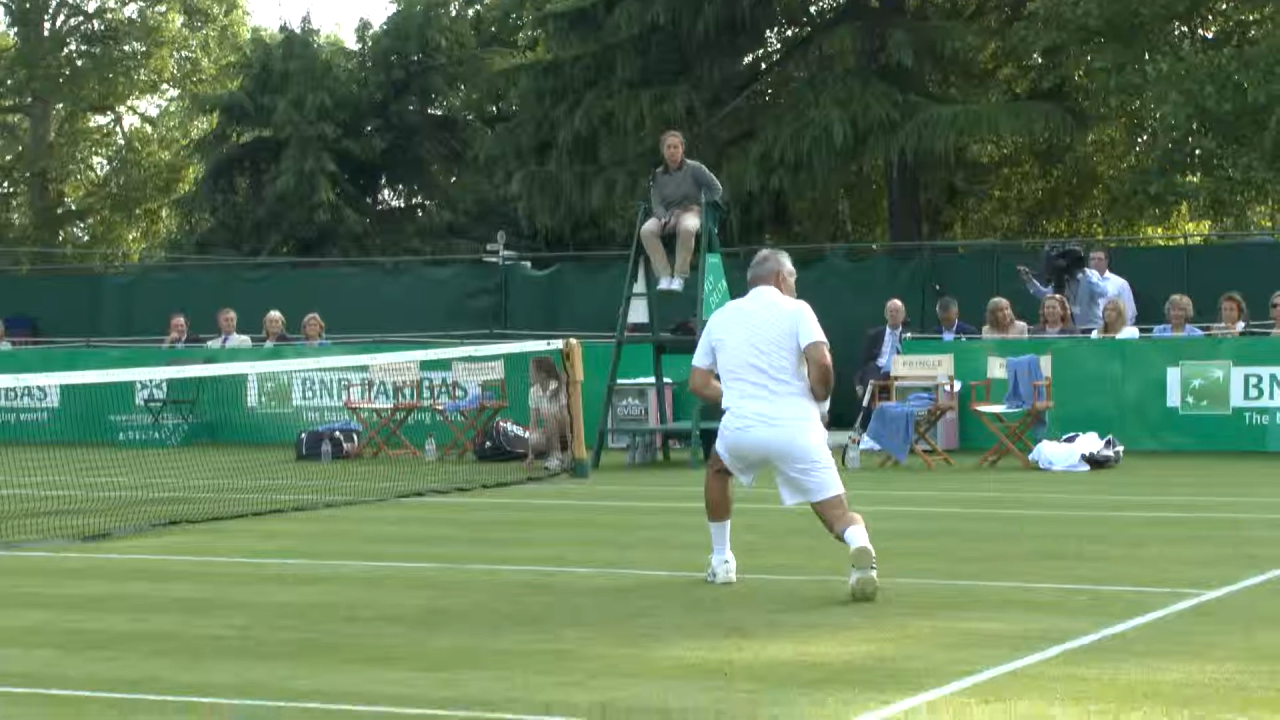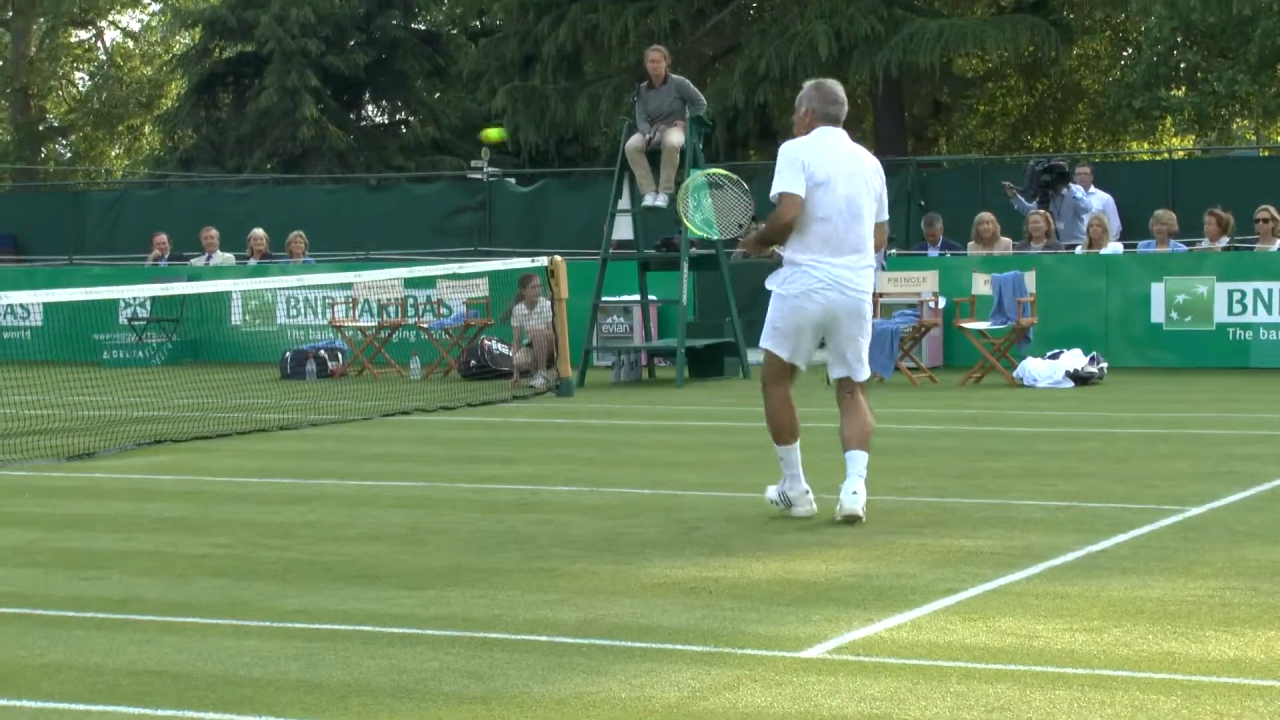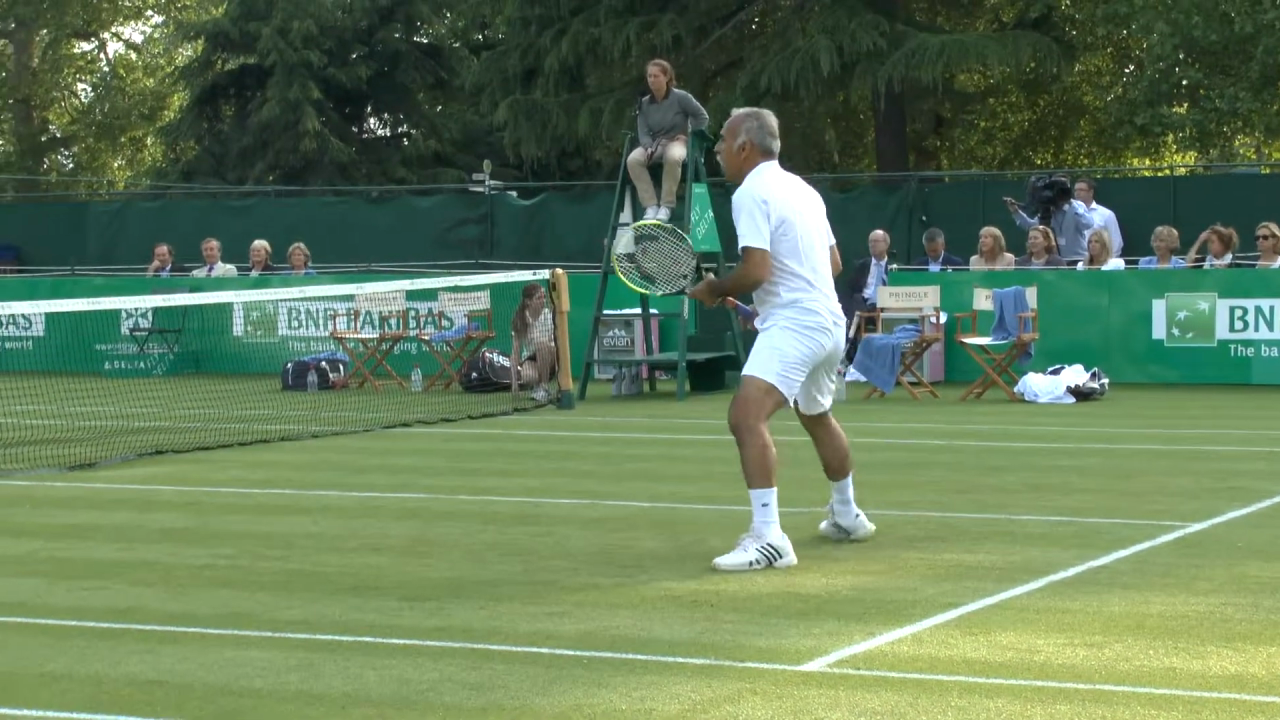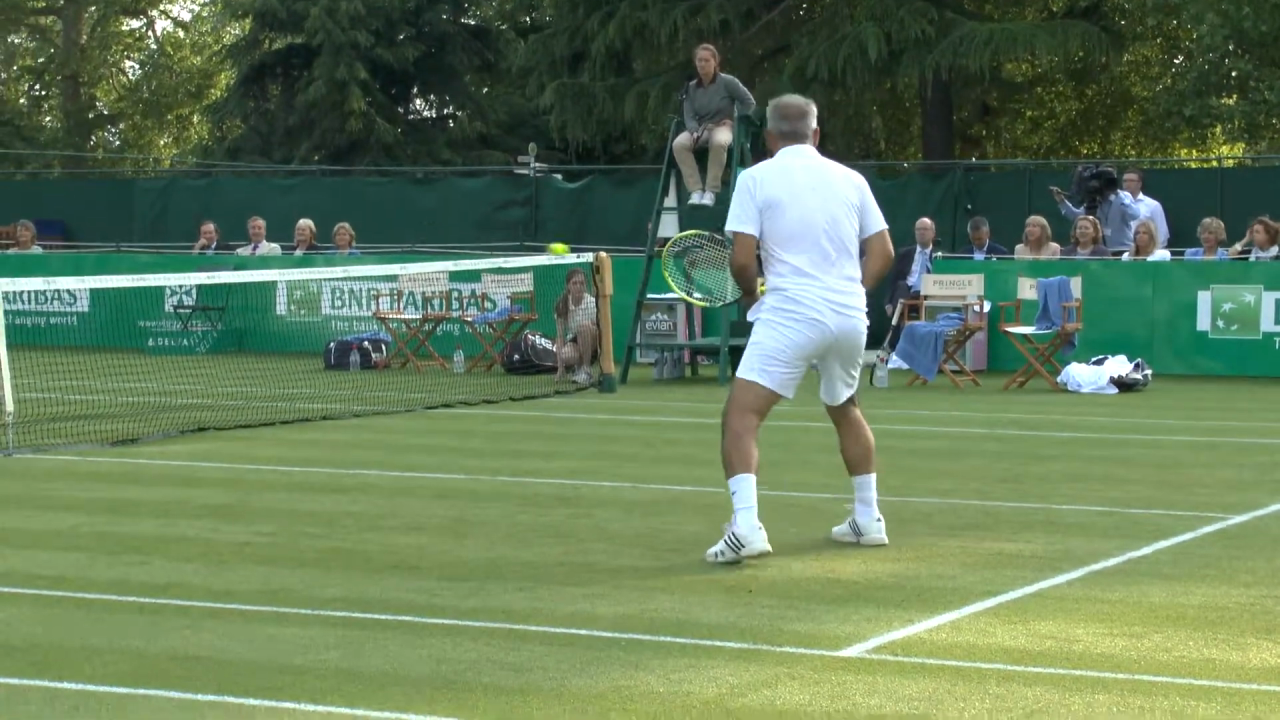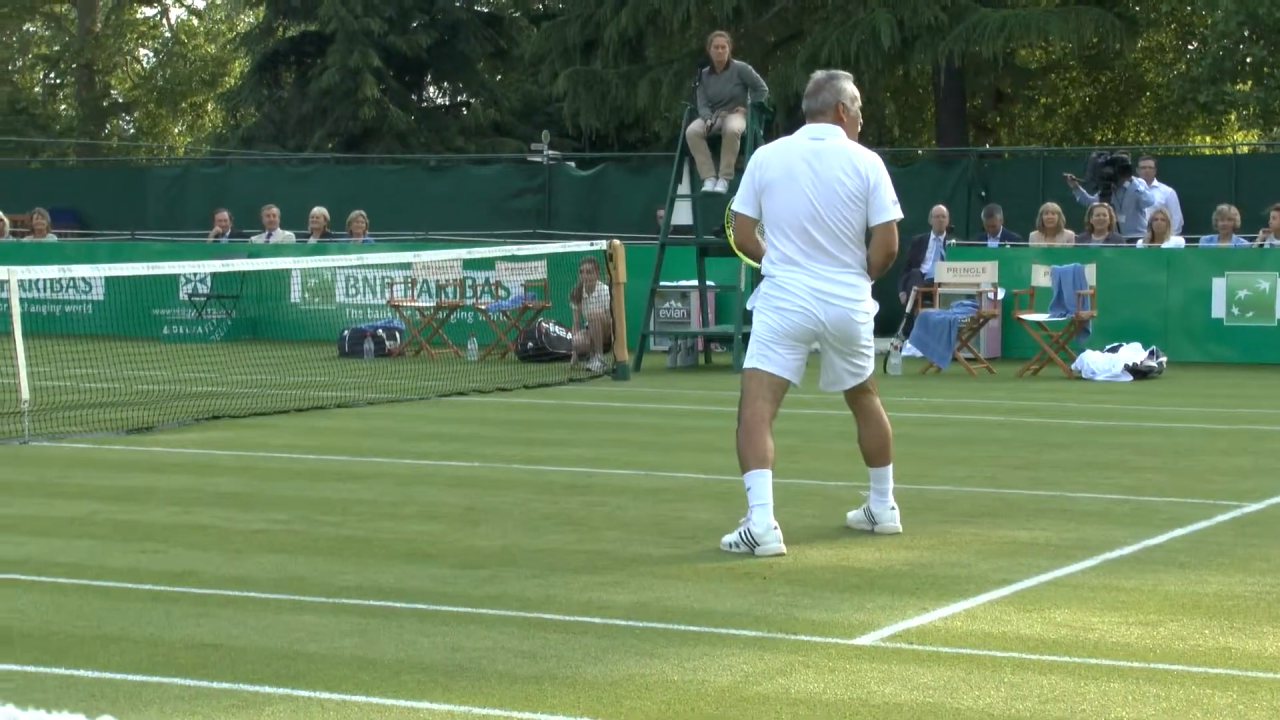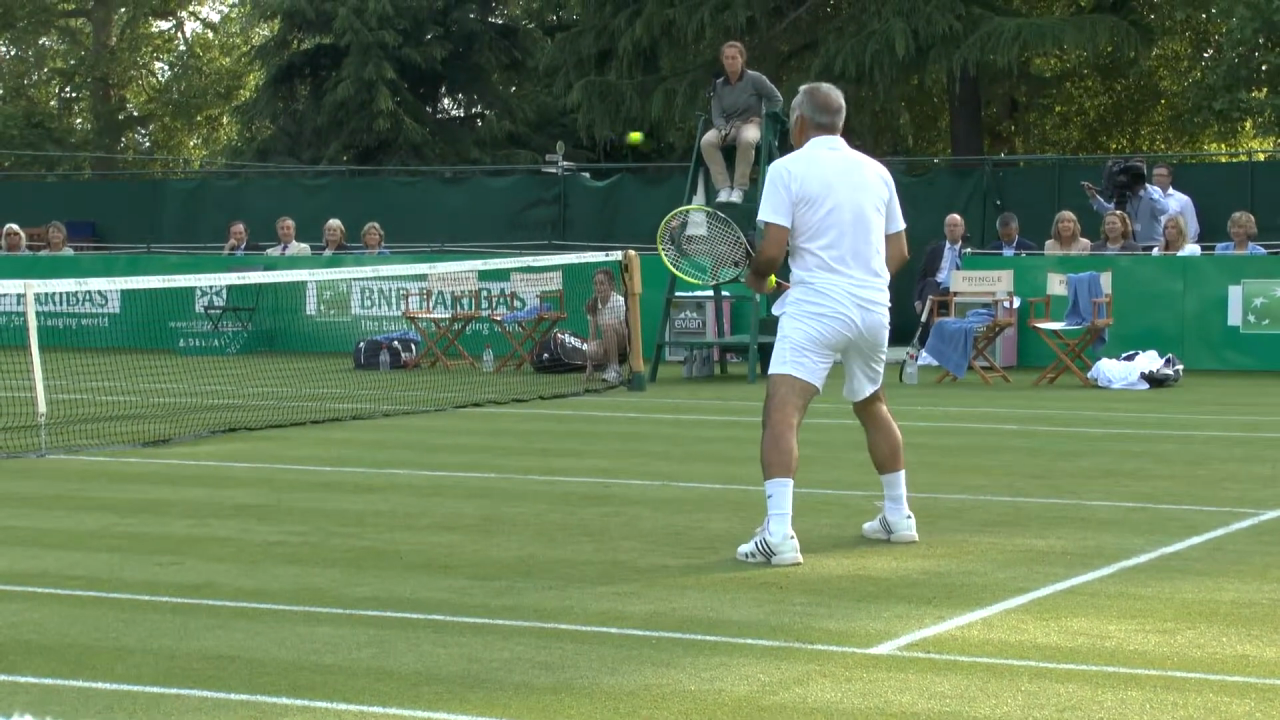
dt=0.7s
person 1, frame 1
left shoulder: (720, 318)
right shoulder: (796, 310)
left elbow: (699, 382)
right elbow: (821, 363)
right wrist: (818, 403)
left hip: (741, 428)
right hip: (796, 429)
left knee: (717, 470)
right knee: (838, 515)
left ankle: (721, 560)
right ankle: (858, 542)
person 1, frame 2
left shoulder: (796, 151)
right shoulder: (869, 162)
left elbow: (788, 216)
right elbow: (880, 237)
left wrist: (758, 240)
left hip: (805, 285)
right hip: (856, 291)
left knee: (775, 382)
right knee: (853, 391)
left ankle: (795, 488)
right ankle: (855, 490)
person 1, frame 3
left shoulder: (751, 193)
right shoulder: (802, 188)
left elbow: (755, 272)
right elbow: (834, 263)
left wrist: (713, 289)
left hip: (793, 326)
right hip: (826, 324)
left knee: (746, 417)
right knee: (817, 418)
left ankle: (769, 538)
right ankle: (847, 515)
person 1, frame 4
left shoulder: (756, 178)
right shoulder: (850, 179)
left elbow: (742, 260)
right elbow: (884, 254)
left wrist: (751, 293)
left hip: (792, 315)
right hip: (850, 317)
left knee: (740, 418)
right knee: (846, 411)
left ankle: (745, 525)
right ankle: (867, 518)
person 1, frame 5
left shoulder: (766, 157)
right shoulder: (866, 162)
left elbow: (743, 236)
right elbow: (886, 247)
left hip: (783, 302)
right hip: (848, 304)
left knee: (755, 410)
right knee: (865, 400)
left ankle: (761, 523)
right ankle: (882, 508)
person 1, frame 6
left shoulder: (787, 169)
right shoulder: (876, 171)
left elbow: (773, 250)
right elbow: (898, 253)
left wrist: (756, 276)
left hip: (815, 310)
right hip: (873, 310)
left knee: (780, 415)
right knee: (872, 407)
left ankle: (779, 533)
right ankle: (897, 515)
